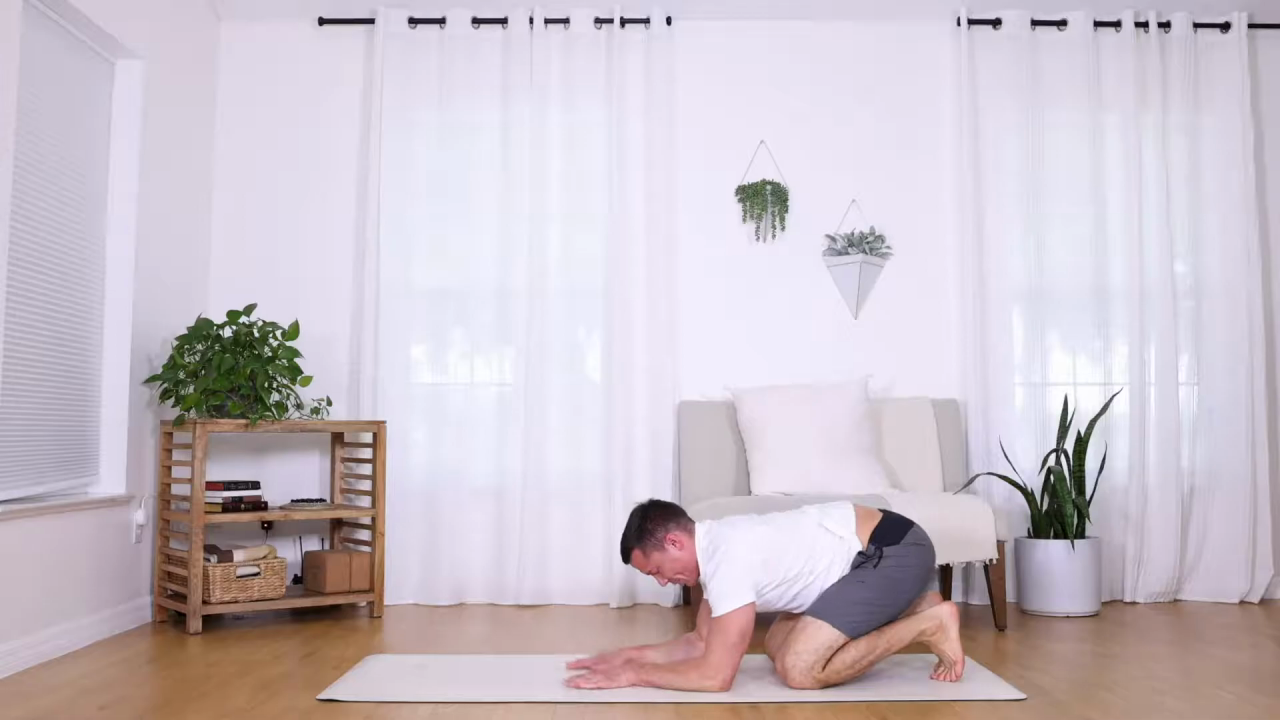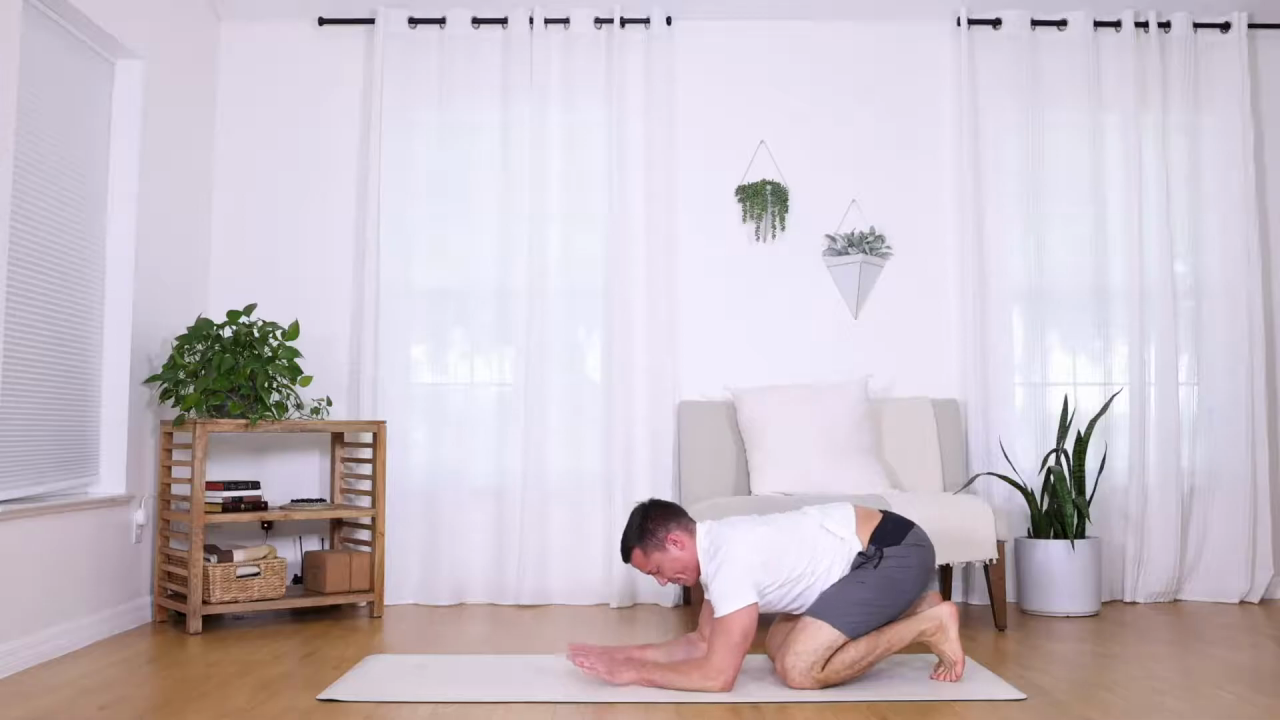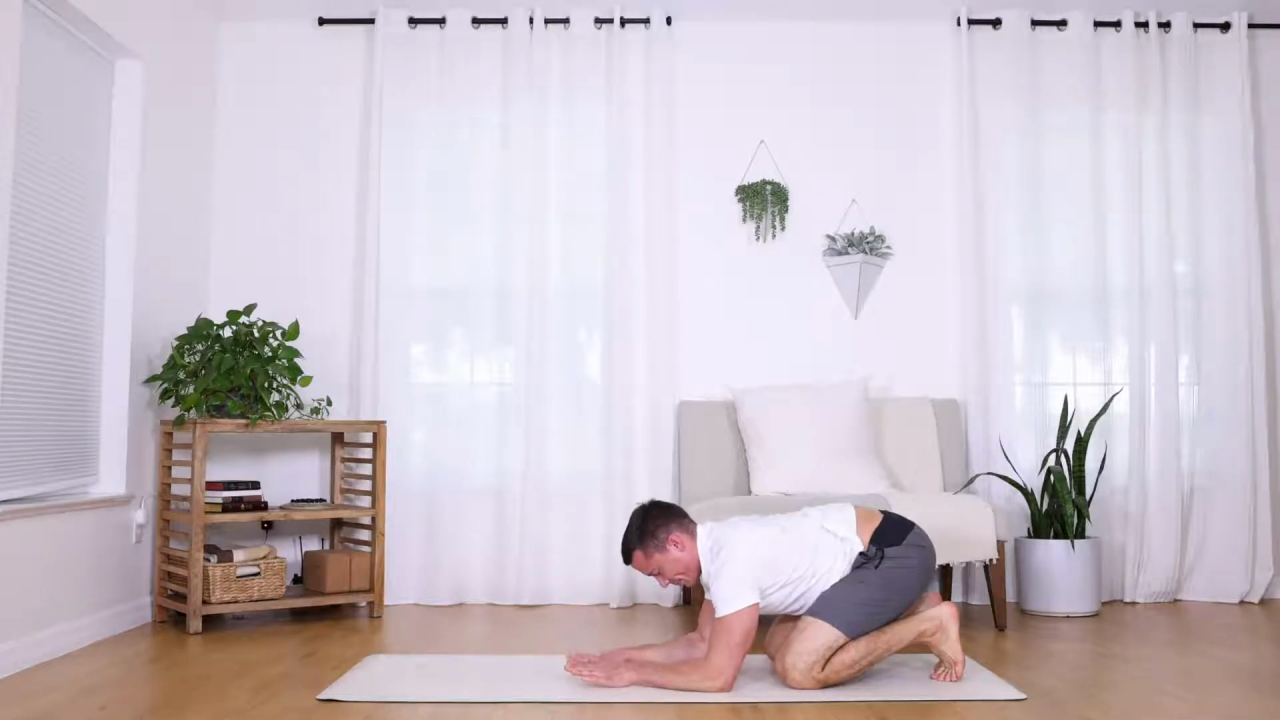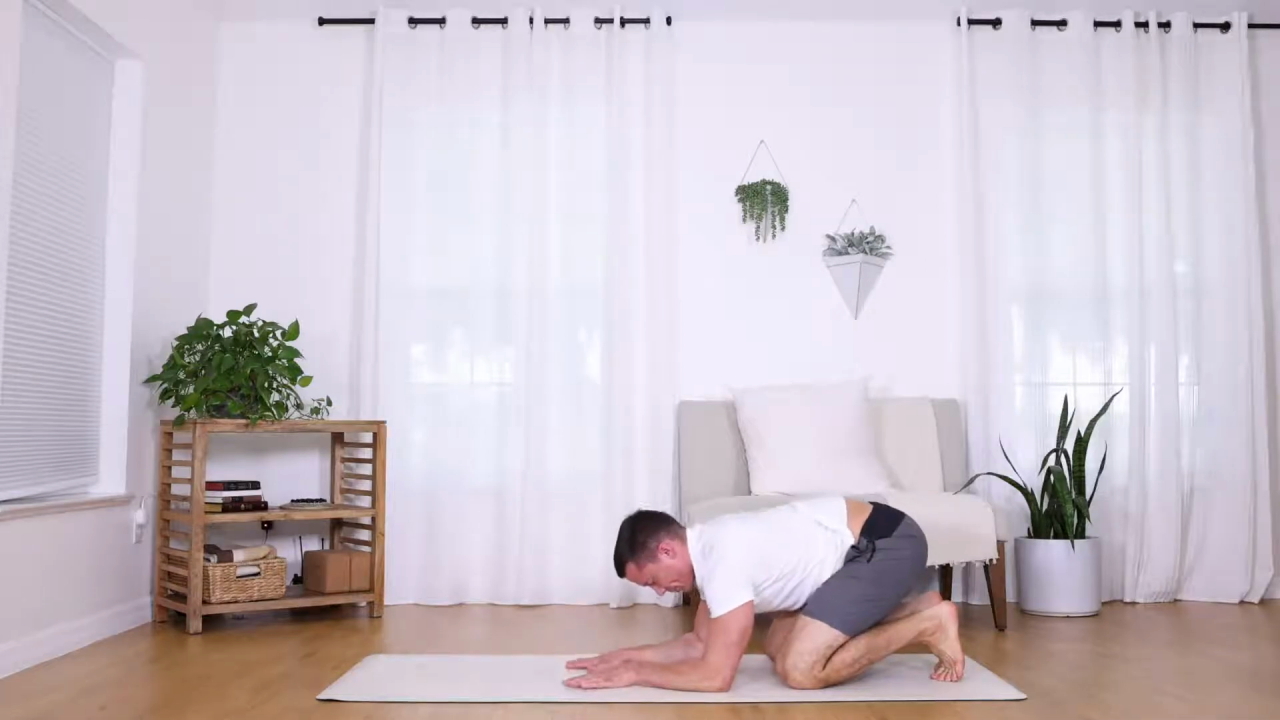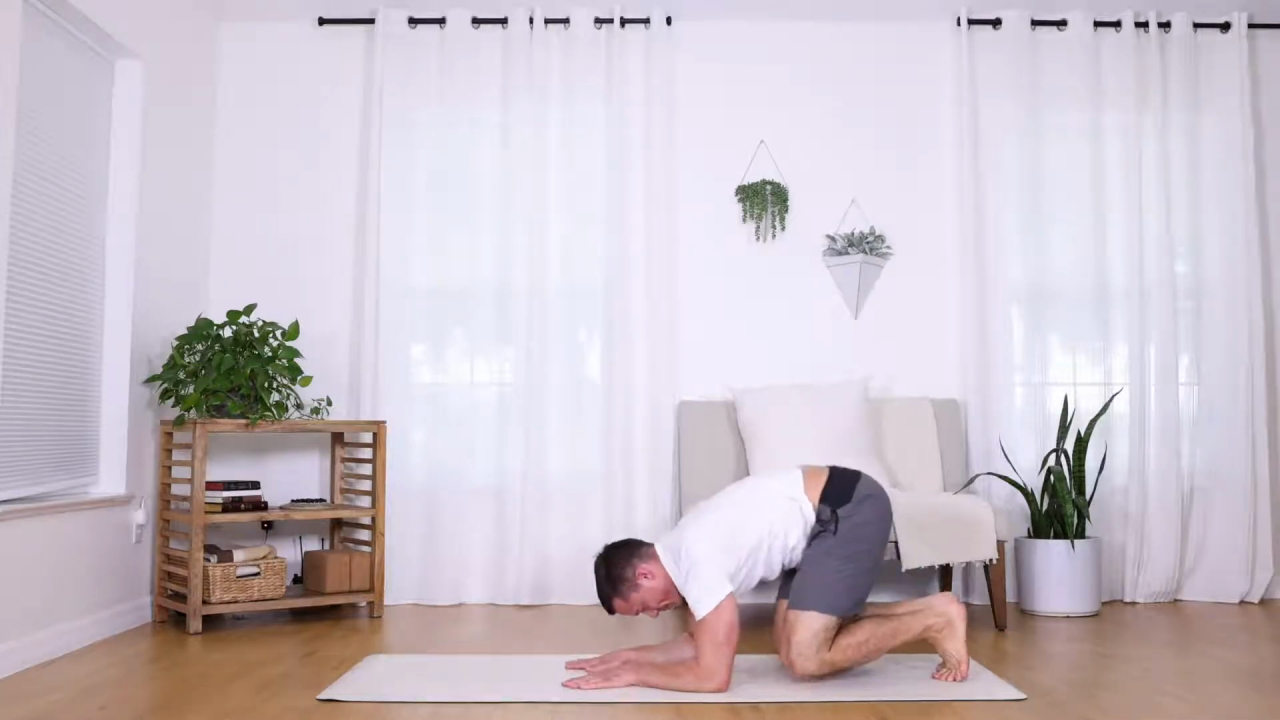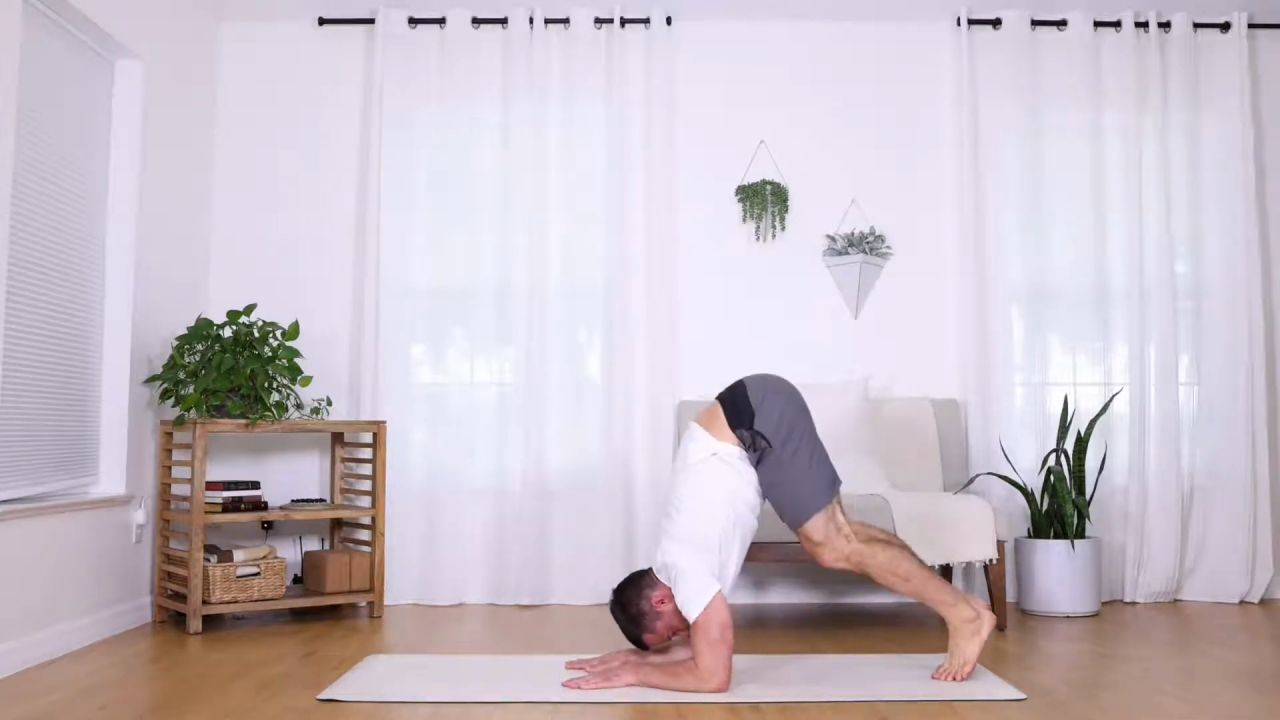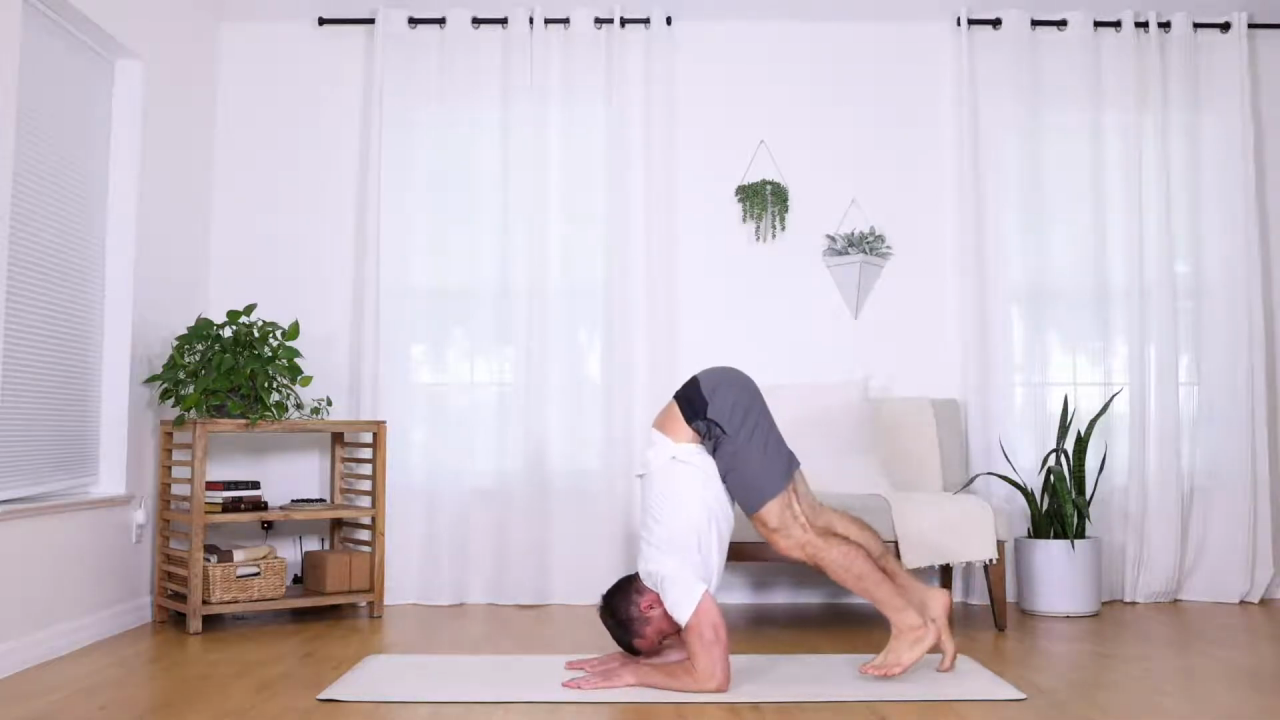
dt=0.7s
person 1, frame 1
left shoulder: (727, 558)
right shoulder: (714, 544)
left elbow: (715, 675)
right elbow: (702, 642)
left wrist: (633, 675)
right wrist: (626, 655)
left hip: (895, 551)
right hip: (875, 549)
left knee: (799, 668)
right knee: (778, 646)
left ankle: (928, 624)
right ankle: (913, 607)
person 1, frame 2
left shoulder: (729, 559)
right shoulder: (716, 544)
left elbow: (717, 675)
right elbow: (703, 642)
left wrist: (635, 672)
right wrist: (626, 653)
left hip: (895, 552)
right hip: (875, 550)
left knee: (798, 669)
right knee: (778, 646)
left ankle: (929, 623)
right ankle: (913, 607)
person 1, frame 3
left shoulder: (731, 559)
right shoulder: (717, 545)
left elbow: (717, 675)
right elbow: (703, 642)
left wrist: (633, 673)
right wrist: (624, 654)
left hip: (895, 553)
right hip: (871, 550)
left knee: (799, 668)
right knee: (778, 647)
left ankle: (929, 624)
right ankle: (912, 607)
person 1, frame 4
left shoulder: (723, 561)
right shoulder: (709, 546)
left elbow: (715, 675)
right elbow: (701, 643)
left wrist: (633, 674)
right wrist: (625, 655)
left hip: (888, 544)
right hip: (866, 544)
left knee: (800, 669)
right knee: (778, 648)
left ankle: (928, 624)
right ankle: (913, 608)
person 1, frame 5
left shoulder: (696, 563)
right shoulder: (683, 553)
left elbow: (713, 676)
right elbow: (701, 643)
left wrist: (633, 673)
right wrist: (629, 655)
left hip: (848, 509)
right hip: (833, 506)
left knee: (806, 658)
right knee: (793, 642)
left ankle: (936, 621)
right ankle: (929, 608)
person 1, frame 6
left shoulder: (685, 572)
right shoulder: (680, 565)
left elbow: (713, 676)
right elbow: (707, 643)
left wrist: (635, 673)
right wrist: (632, 656)
left hip: (758, 414)
right hip: (755, 415)
left knee: (833, 547)
right knee: (836, 538)
left ankle: (964, 616)
right ankle: (963, 604)
person 1, frame 7
left shoulder: (671, 575)
left elbow: (712, 677)
right elbow: (698, 641)
left wrist: (632, 673)
right wrist: (628, 658)
right hip: (712, 410)
left knee: (794, 537)
right knee: (811, 519)
left ankle: (911, 623)
right ankle: (923, 599)
